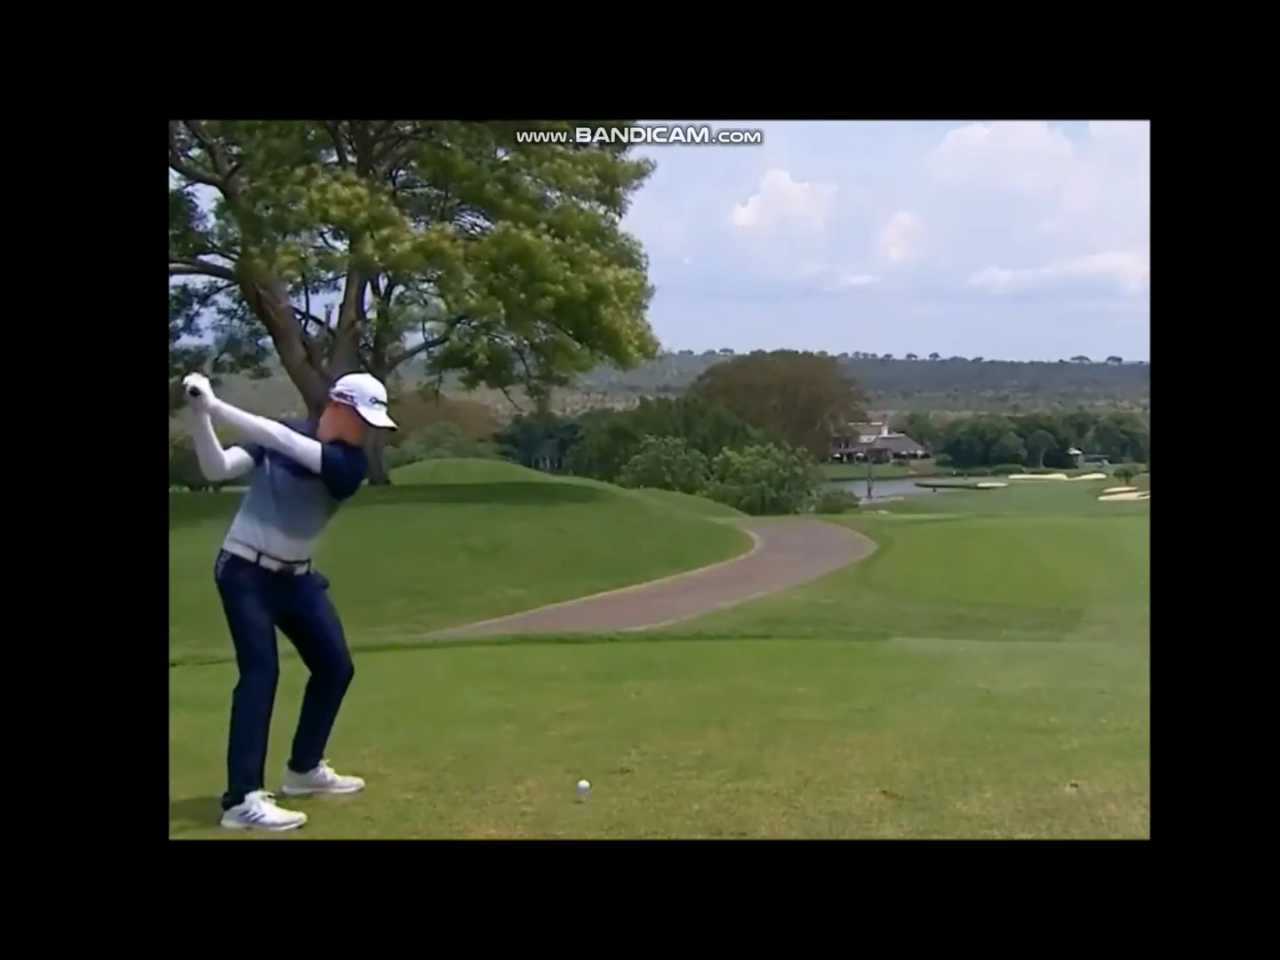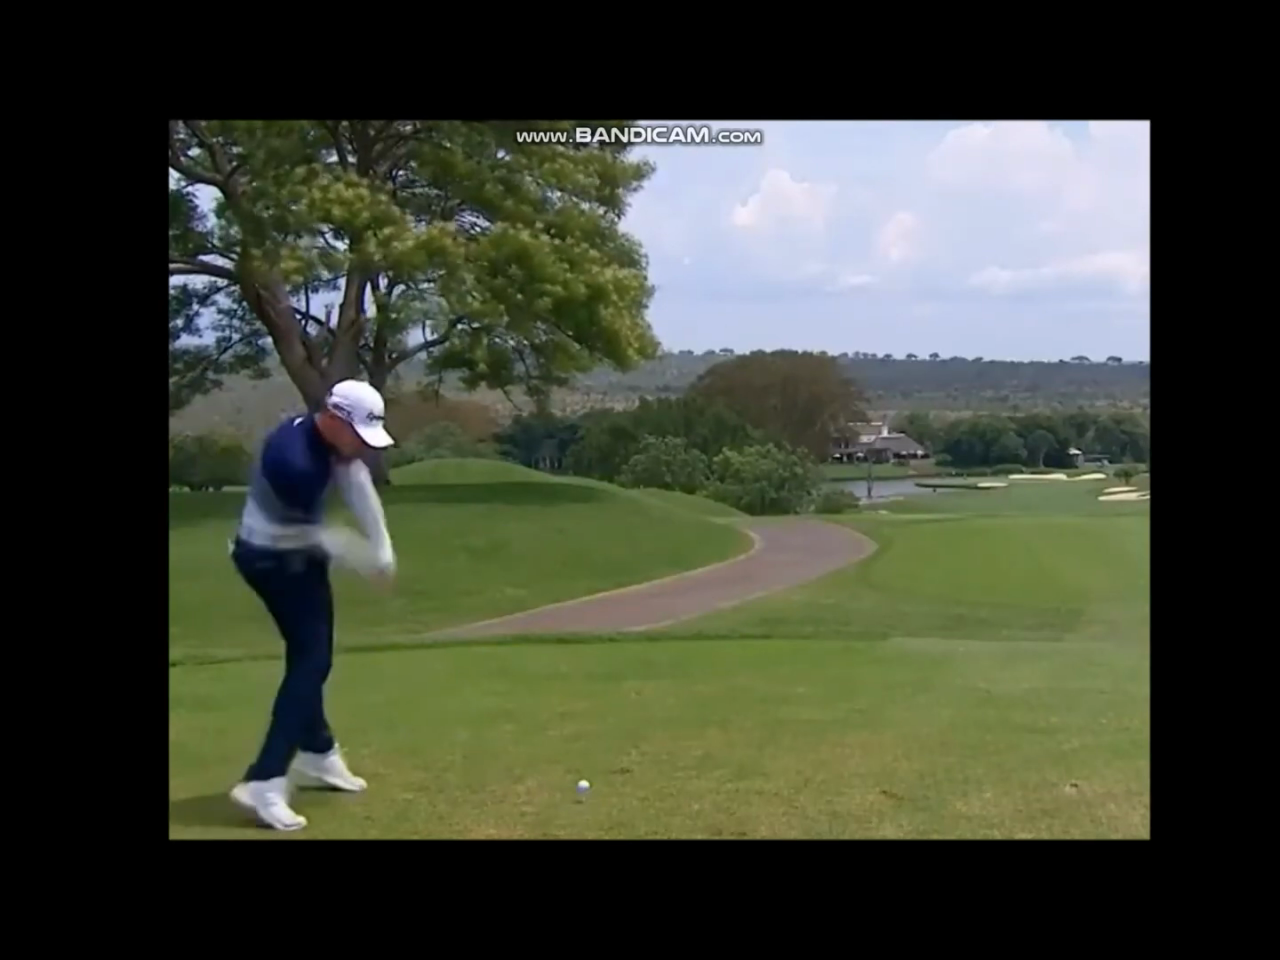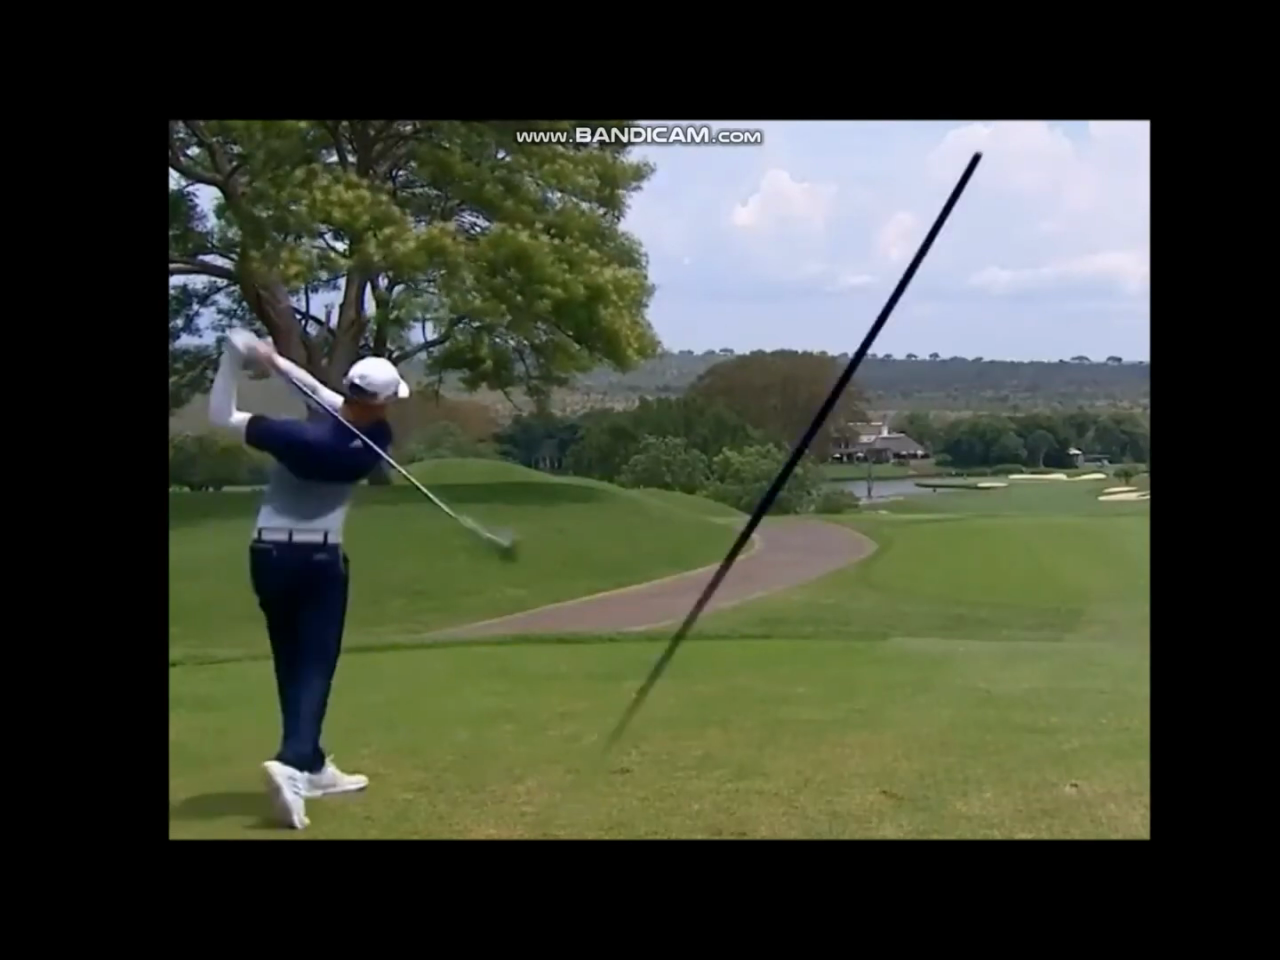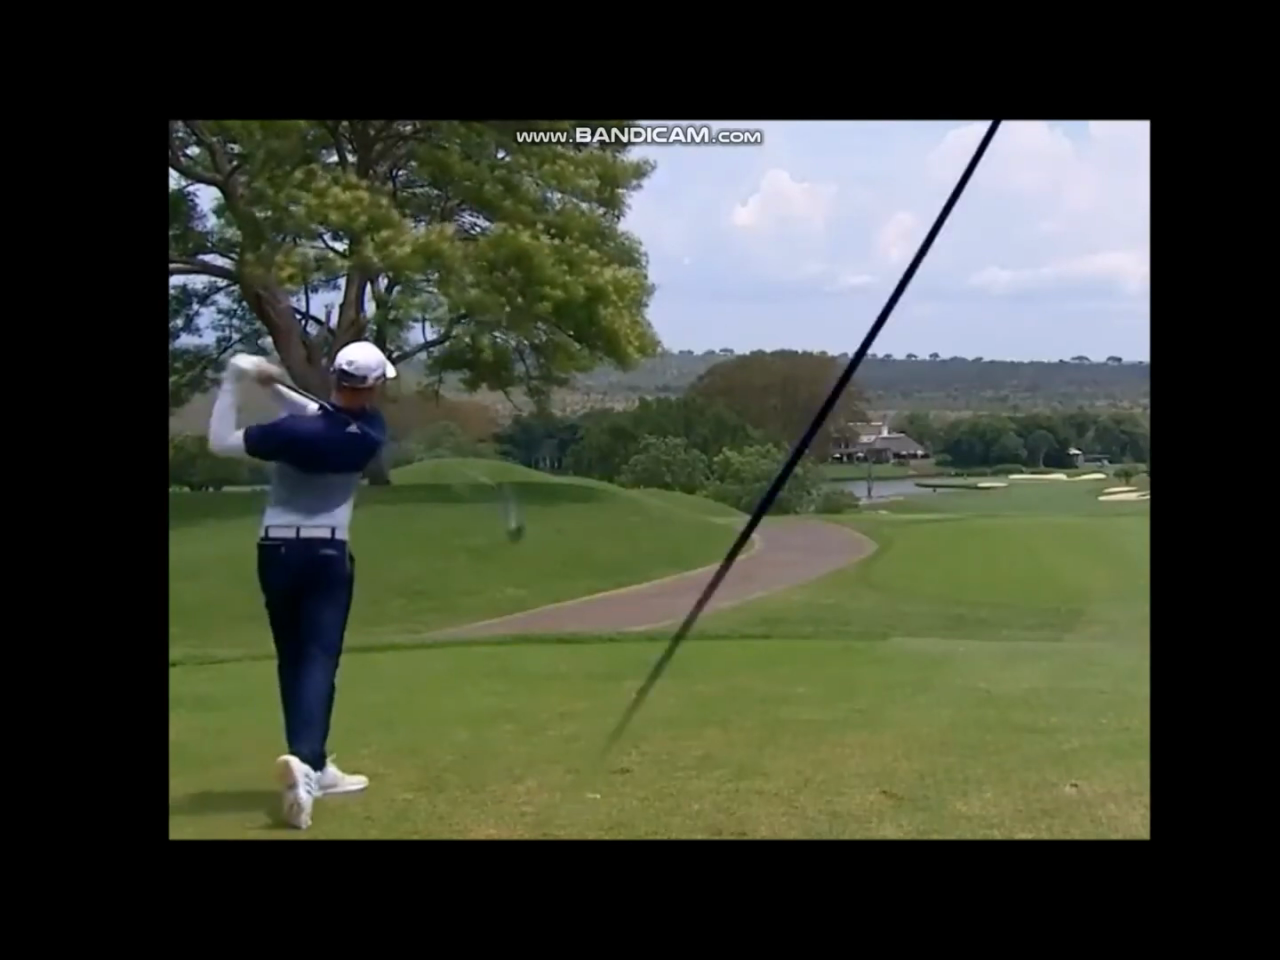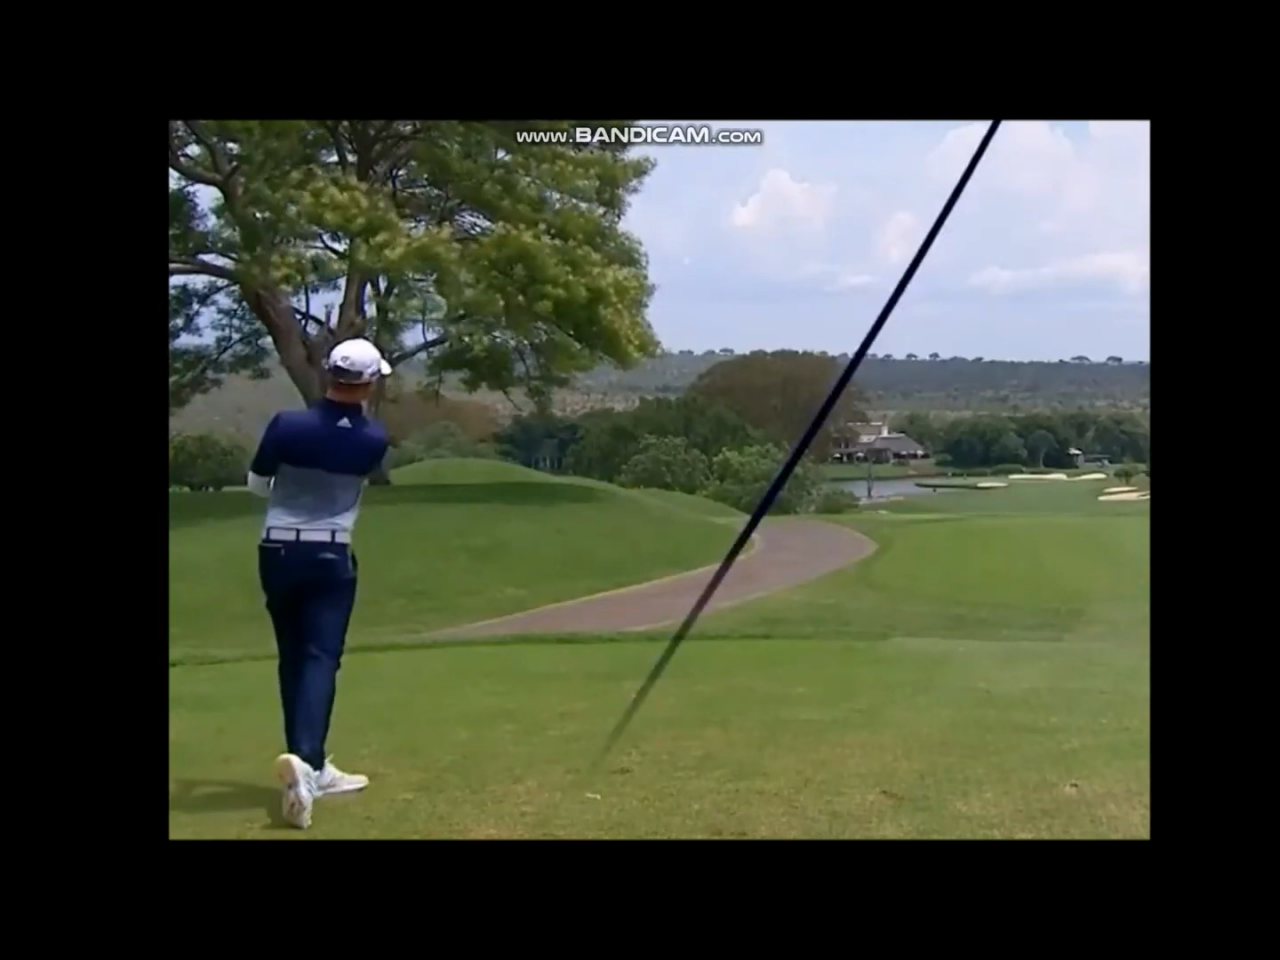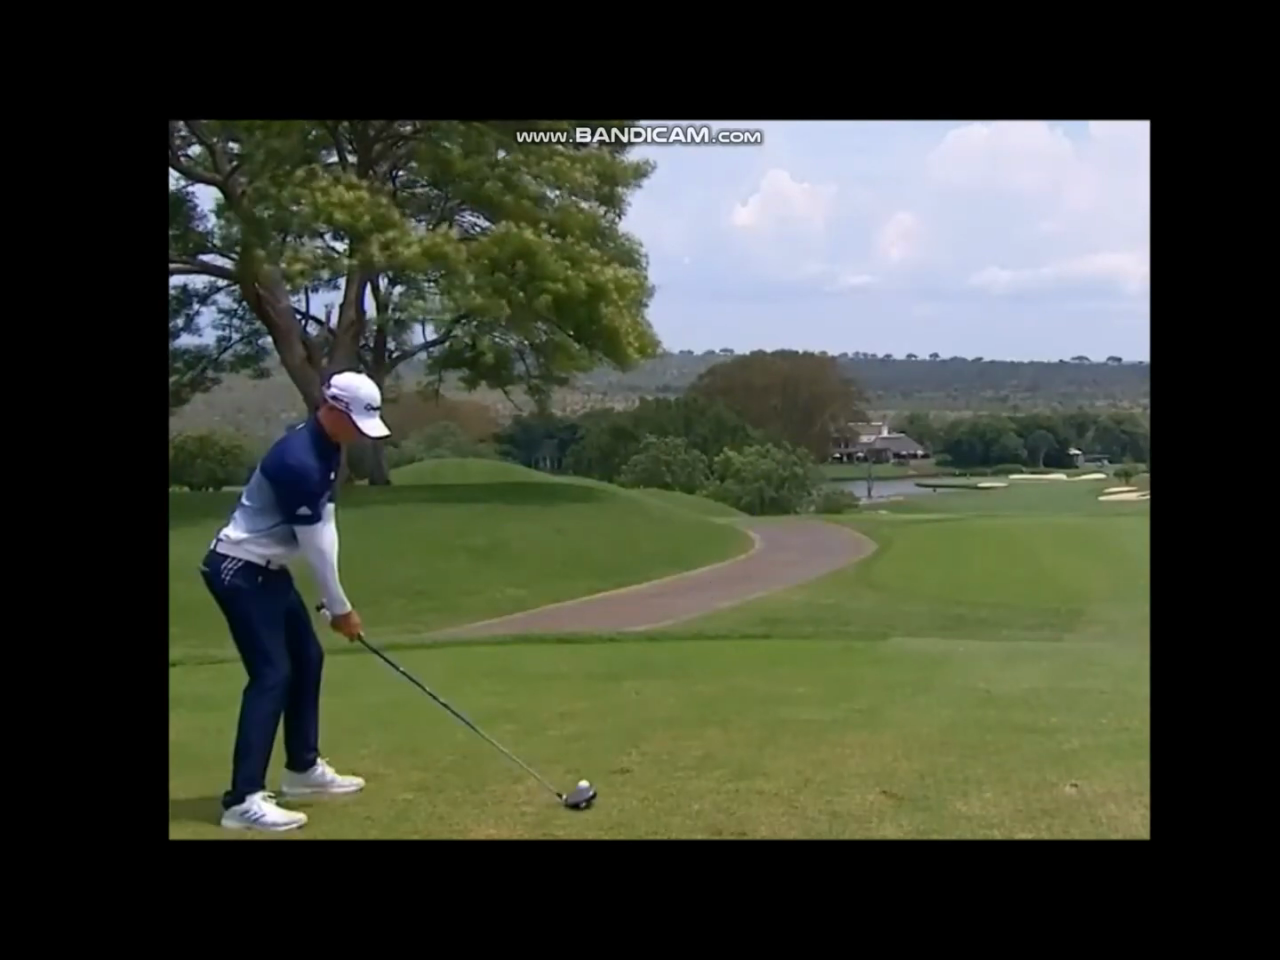
dt=0.3s
person 1, frame 1
left shoulder: (351, 463)
right shoulder: (275, 437)
left elbow: (284, 442)
right elbow: (218, 468)
left wrist: (214, 406)
right wrist: (201, 413)
left hip: (296, 575)
right hip: (245, 571)
left knee: (335, 666)
right knee: (260, 673)
left ankle: (305, 768)
right ankle: (242, 799)
person 1, frame 2
left shoulder: (337, 440)
right shoulder: (291, 458)
left elbow: (361, 489)
right elbow: (316, 536)
left wrist: (381, 546)
right wrist: (368, 562)
left hip: (287, 555)
right hip: (275, 558)
left knee: (311, 655)
right knee: (310, 661)
left ankle: (315, 752)
right ankle: (264, 782)
person 1, frame 3
left shoulder: (300, 438)
right shoulder: (375, 442)
left elbow: (221, 416)
right elbow: (348, 412)
left wrist: (235, 356)
right wrist: (287, 366)
left hip: (267, 556)
right hip: (320, 561)
left knee: (290, 663)
right knee: (316, 665)
left ankle: (310, 765)
right ankle: (293, 763)
person 1, frame 4
left shoulder: (295, 432)
right shoulder: (370, 433)
left elbow: (220, 442)
left wrist: (237, 377)
right wrist: (278, 386)
left hip: (276, 553)
right hip: (328, 556)
left knee: (292, 660)
right knee: (319, 660)
left ankle: (312, 767)
right ankle: (306, 759)
person 1, frame 5
left shoulder: (286, 426)
right shoulder: (375, 440)
left elbow: (258, 486)
left hip: (278, 553)
right hip: (331, 557)
left knee: (294, 658)
right knee: (320, 659)
left ankle: (310, 766)
right ankle: (305, 760)
person 1, frame 6
left shoulder: (324, 450)
right shoulder: (298, 461)
left elbow: (324, 527)
right elbow: (314, 545)
left wrist: (334, 601)
right wrist: (339, 606)
left hip: (264, 571)
right hip: (240, 571)
left knee: (305, 659)
right knee: (271, 672)
left ankle: (303, 769)
right ankle: (244, 798)
